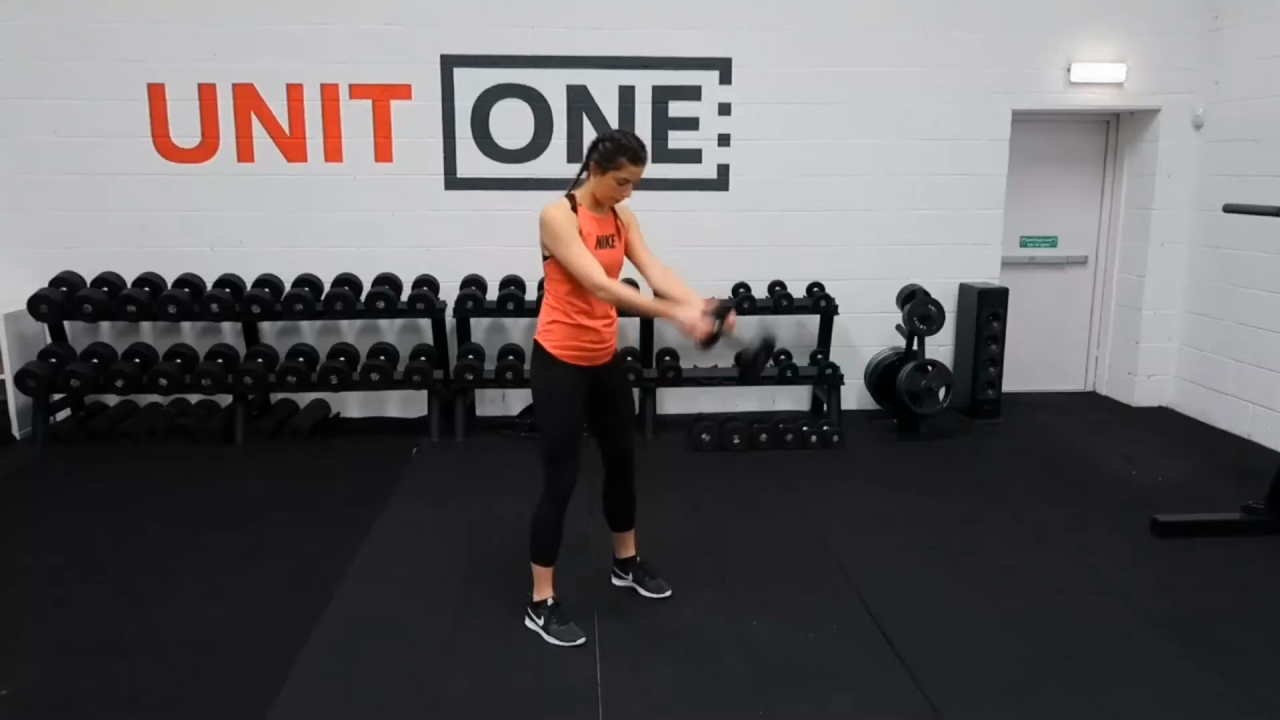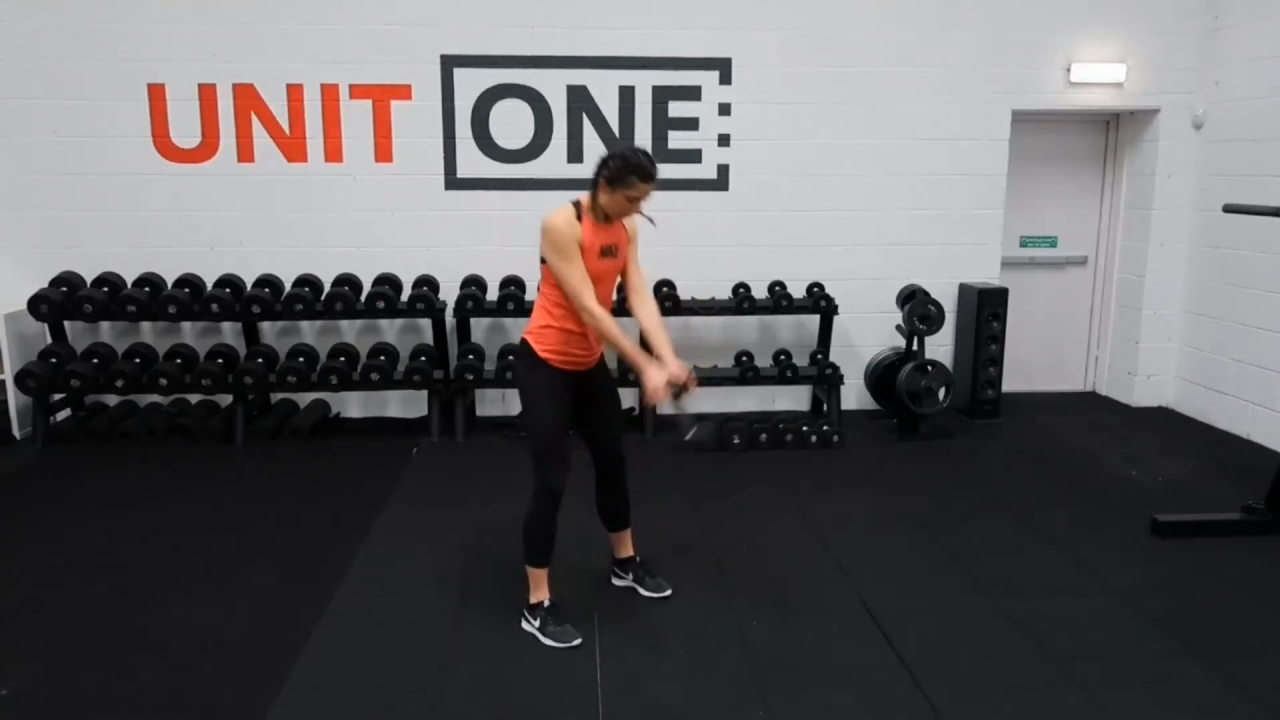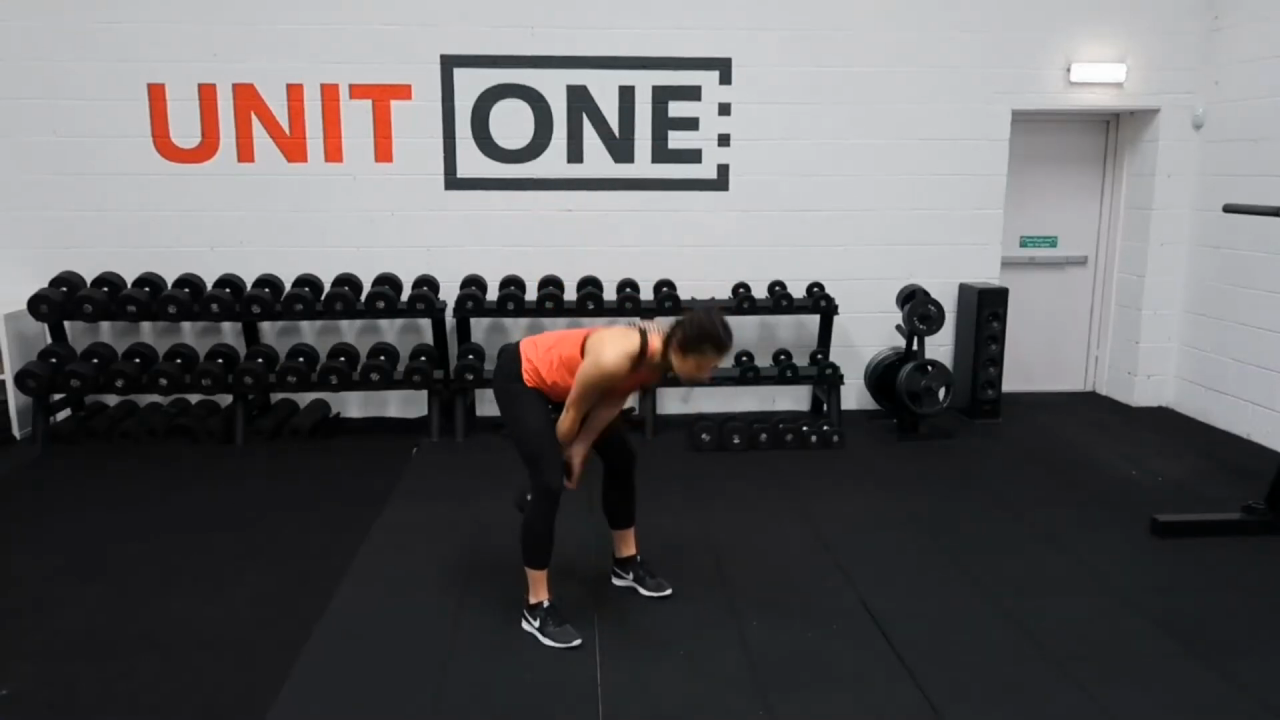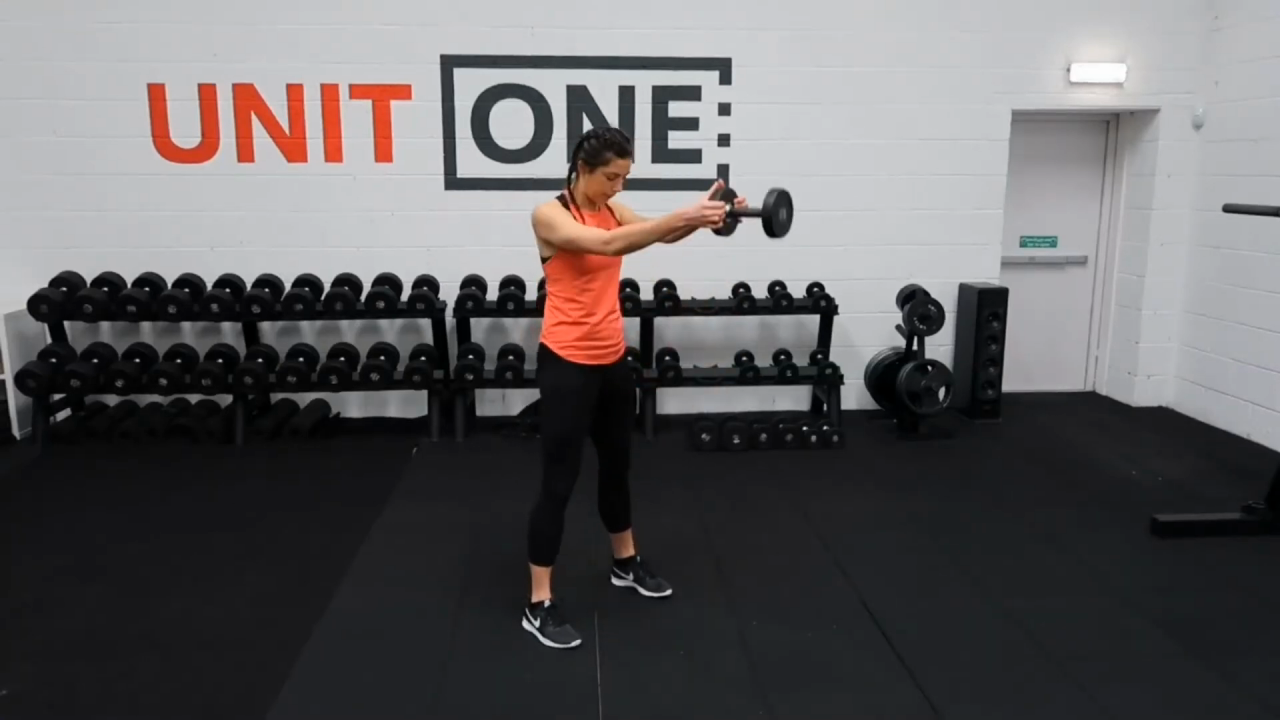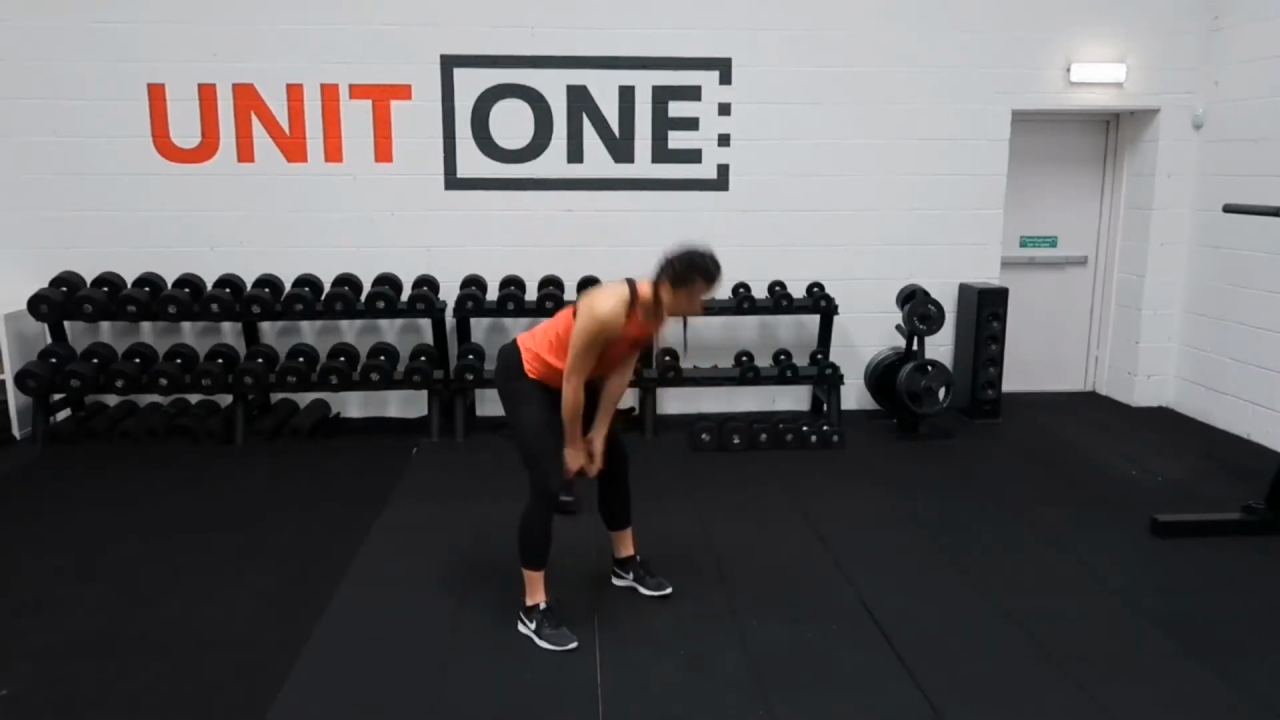
dt=1s
person 1, frame 1
left shoulder: (622, 217)
right shoulder: (558, 216)
left elbow: (654, 271)
right elbow: (599, 285)
left wrist: (698, 303)
right wrist: (674, 315)
left hip: (606, 360)
right hip: (560, 363)
left knee: (622, 462)
right knee: (560, 481)
left ankle: (626, 562)
right ankle: (541, 604)
person 1, frame 2
left shoulder: (625, 228)
right shoulder: (561, 224)
left elbow: (640, 297)
right elbow: (589, 309)
left wrist: (668, 359)
right wrist: (645, 368)
left hip: (589, 363)
right hip: (543, 364)
left knee: (611, 464)
right knee: (552, 481)
left ankle: (626, 564)
right ankle: (537, 606)
person 1, frame 3
left shoulder: (664, 349)
right shoulder: (615, 359)
left elbow: (611, 404)
right elbow: (571, 414)
left wrist: (579, 453)
right wrist: (559, 460)
left hip: (560, 381)
right hip: (522, 374)
left knee: (621, 456)
right knee: (547, 484)
left ankle: (626, 561)
right ankle: (537, 606)
person 1, frame 4
left shoulder: (610, 208)
right shoulder: (549, 215)
left elbow: (662, 233)
right elbow: (608, 244)
left wrist: (702, 214)
right wrist: (685, 214)
left hip: (613, 362)
right hip: (567, 365)
left knee: (617, 466)
right knee: (559, 483)
left ankle: (625, 562)
right ankle: (538, 606)
person 1, frame 5
left shoulder: (654, 310)
right shoulder: (608, 310)
left elbow: (618, 375)
right elbow: (571, 383)
left wrist: (596, 437)
right wrist: (571, 445)
left hip: (565, 375)
right hip: (525, 373)
left knee: (612, 460)
right knee: (548, 483)
left ankle: (626, 562)
right ankle: (533, 608)
